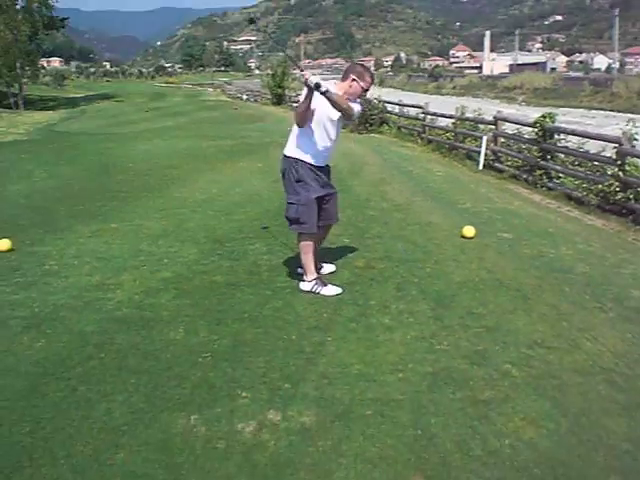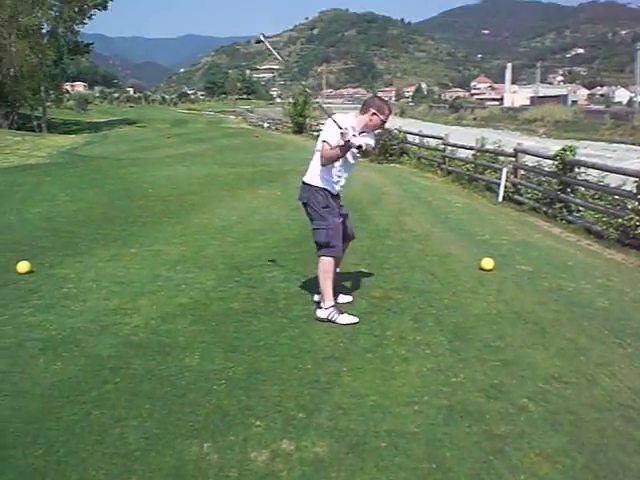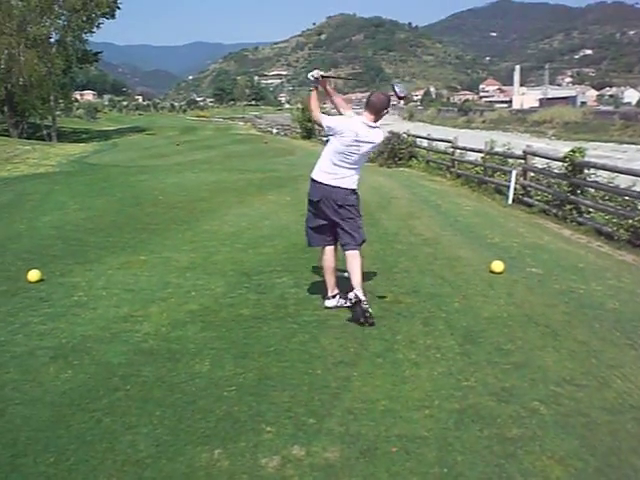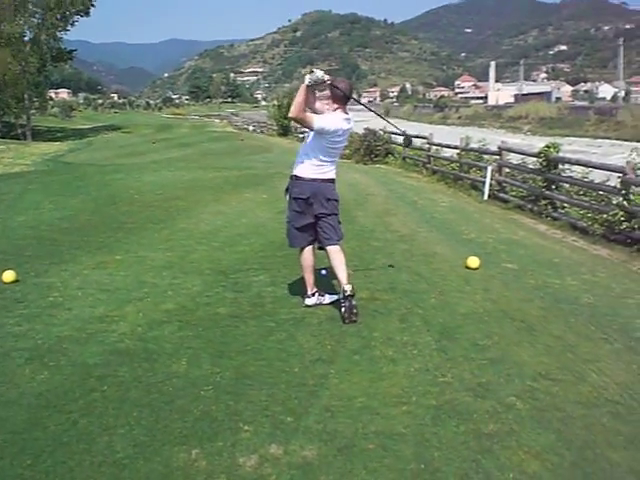
dt=0.4s
person 1, frame 1
left shoulder: (353, 106)
right shoulder: (312, 91)
left elbow: (344, 110)
right elbow: (300, 121)
left wrist: (324, 91)
right wrist: (310, 91)
left hip: (320, 167)
right hip: (298, 163)
left knee: (326, 220)
right knee: (307, 221)
left ankle: (310, 263)
right ankle: (310, 279)
person 1, frame 2
left shoulder: (367, 135)
right shoulder: (337, 123)
left elbow: (366, 148)
right elbow: (325, 159)
left wrist: (358, 146)
right wrist: (345, 148)
left hip: (331, 192)
right hip: (317, 190)
left knee: (341, 241)
right knee: (330, 245)
left ankle: (325, 292)
right ankle: (327, 306)
person 1, frame 3
left shoulder: (345, 125)
right shoulder: (378, 136)
left elbow: (315, 115)
left wrist: (316, 87)
right wrist: (327, 88)
left hip: (319, 187)
right hip: (345, 193)
left knee: (327, 242)
right knee: (351, 244)
left ankle: (333, 295)
right ankle: (357, 293)
person 1, frame 4
left shoulder: (331, 122)
right shoulder: (344, 120)
left elbow: (295, 114)
right elbow: (312, 106)
left wrist: (309, 83)
right wrist: (313, 85)
left hip: (303, 185)
right hip: (326, 186)
left knee: (306, 243)
right knee: (332, 242)
left ankle: (311, 293)
right ankle: (346, 288)
